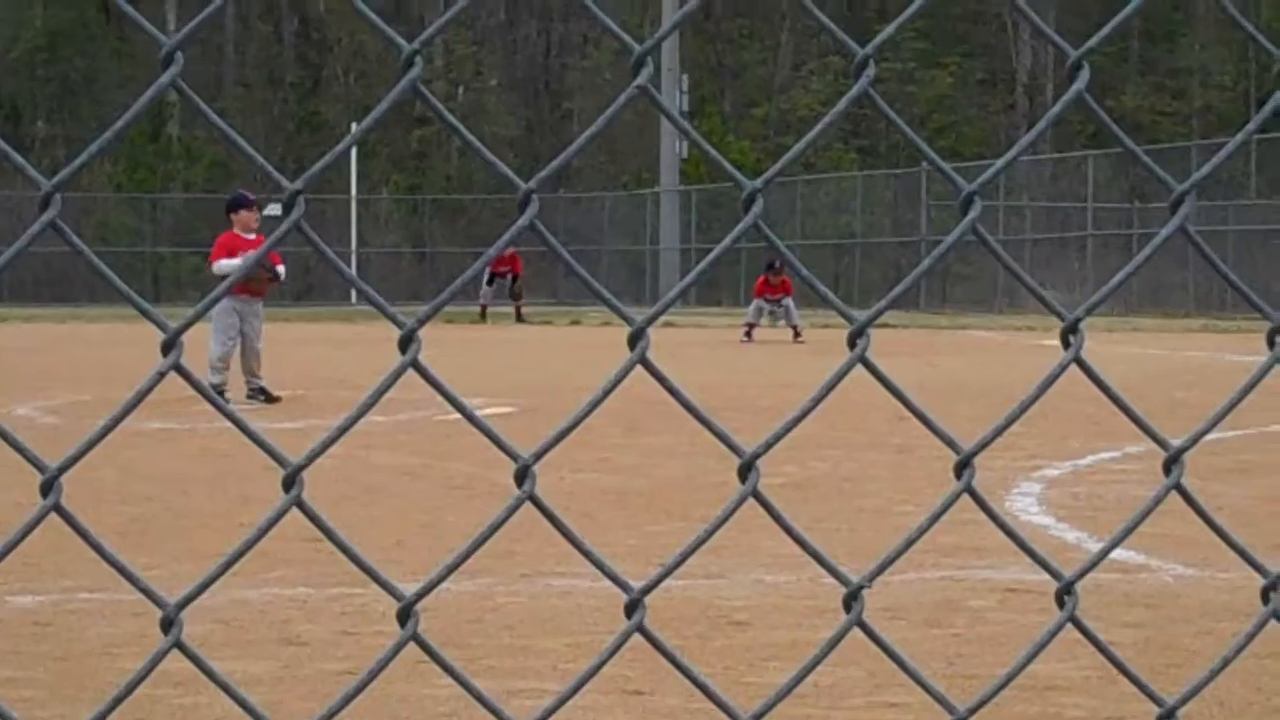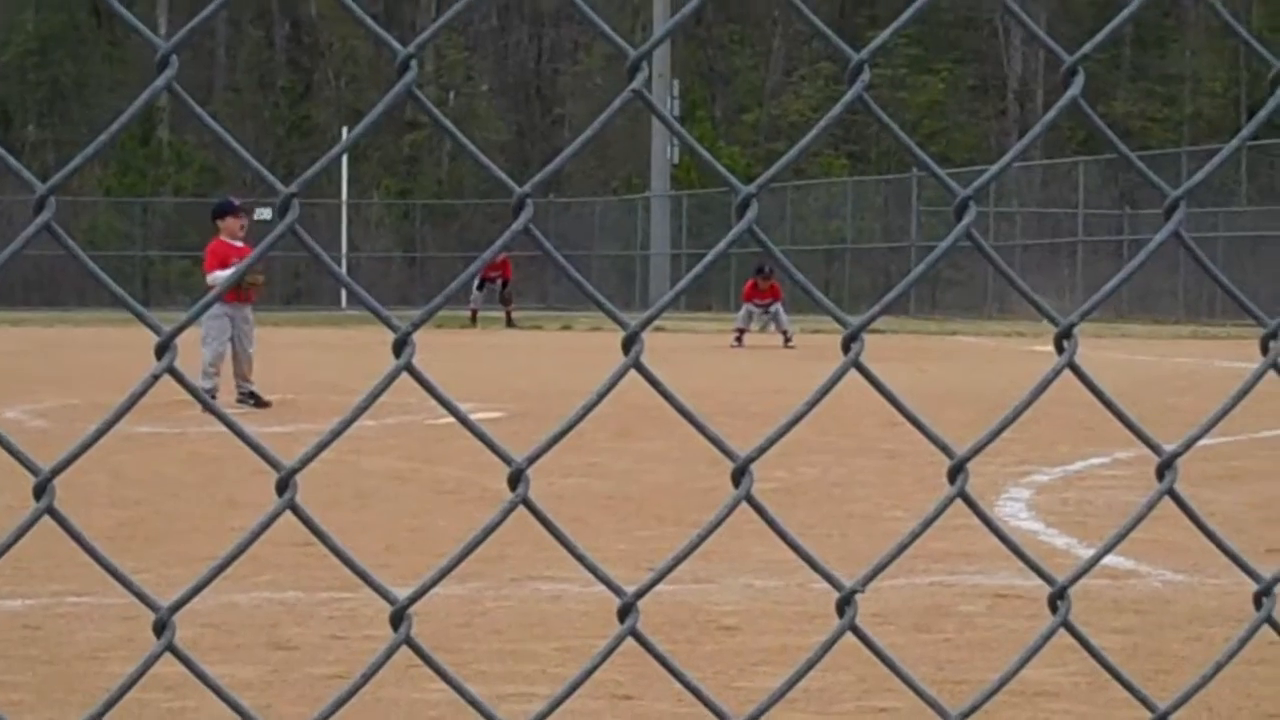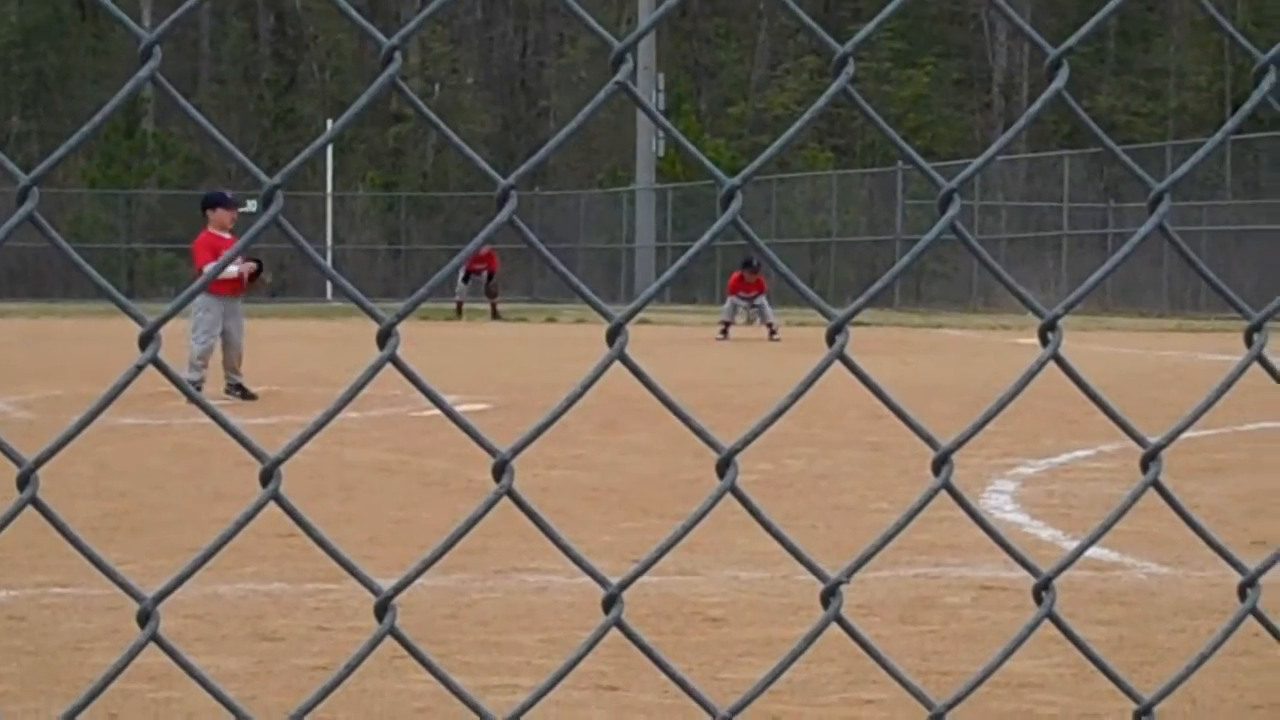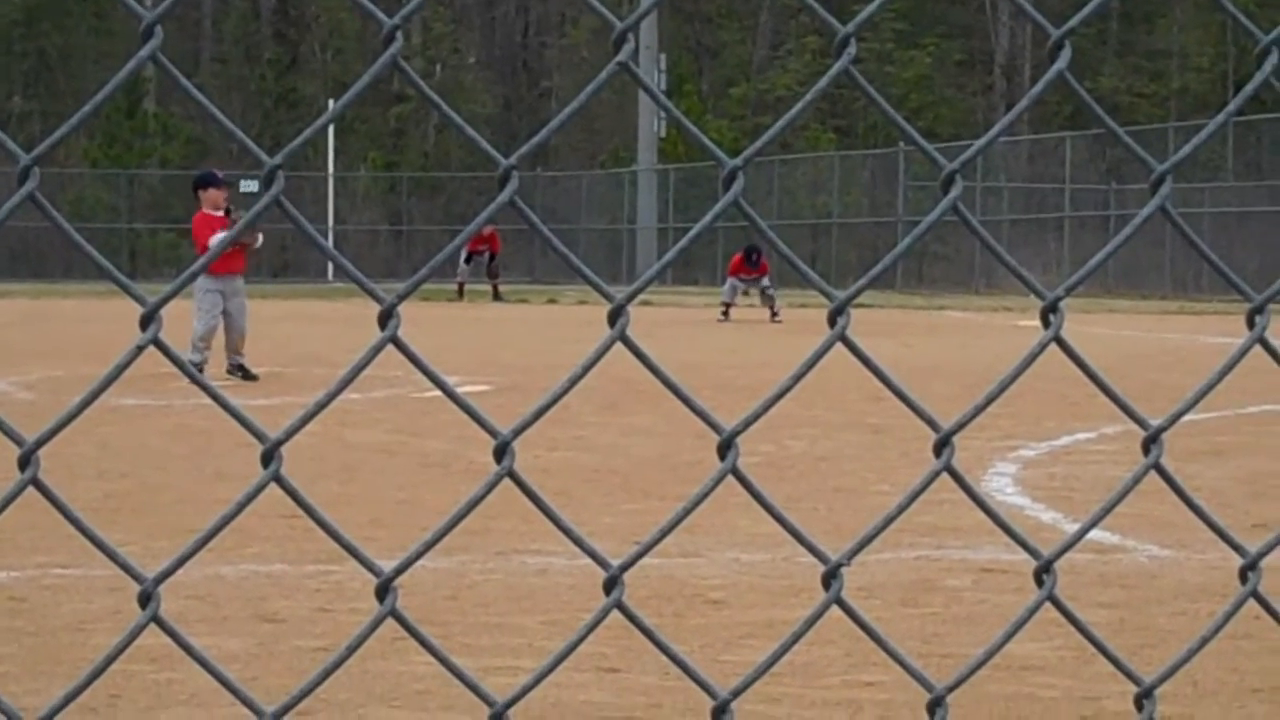
dt=0.4s
person 1, frame 1
left shoulder: (262, 242)
right shoulder: (225, 240)
left elbow: (280, 267)
right elbow: (217, 266)
left wrist: (273, 274)
right wrist: (243, 263)
left hip: (254, 302)
right hip: (229, 300)
left knee: (253, 346)
right knee: (224, 345)
left ankle: (255, 387)
right ankle: (216, 387)
person 1, frame 2
left shoulder: (246, 249)
right shoulder: (215, 248)
left elbow: (255, 275)
right elbow: (211, 277)
left wrist: (254, 278)
right wrist: (237, 272)
left hip: (243, 308)
right hip: (219, 307)
left knee: (245, 352)
right knee: (215, 350)
left ankle: (245, 392)
right ankle: (208, 393)
person 1, frame 3
left shoulder: (234, 241)
right shoulder: (204, 241)
right elbow: (209, 269)
left wrist: (248, 271)
right wrist: (239, 269)
left hip: (233, 301)
right hip: (209, 300)
left knee: (236, 344)
right knee: (203, 343)
left ankle: (234, 383)
right ankle: (194, 385)
person 1, frame 4
left shoulder: (234, 218)
right shoulder: (200, 220)
left elbow: (256, 241)
right elbow: (215, 244)
left wrist: (251, 233)
left hip: (235, 281)
right hip: (210, 281)
left knee: (238, 325)
right knee: (206, 324)
left ankle: (236, 364)
right ankle: (195, 366)
